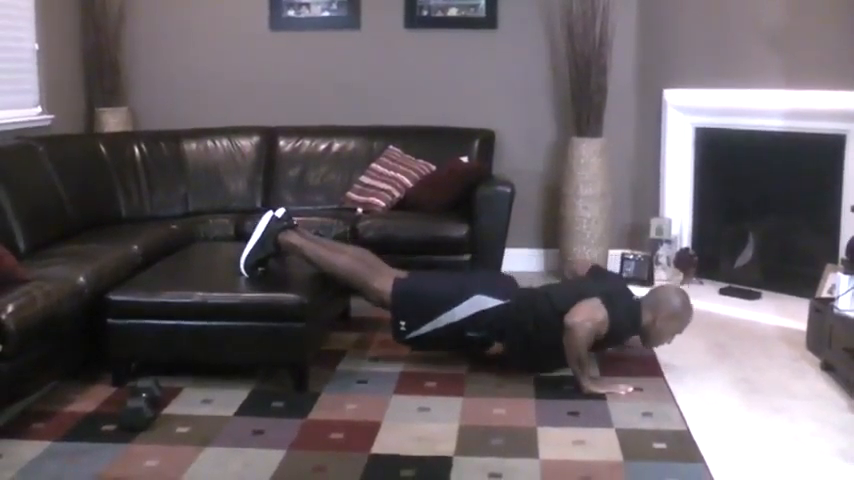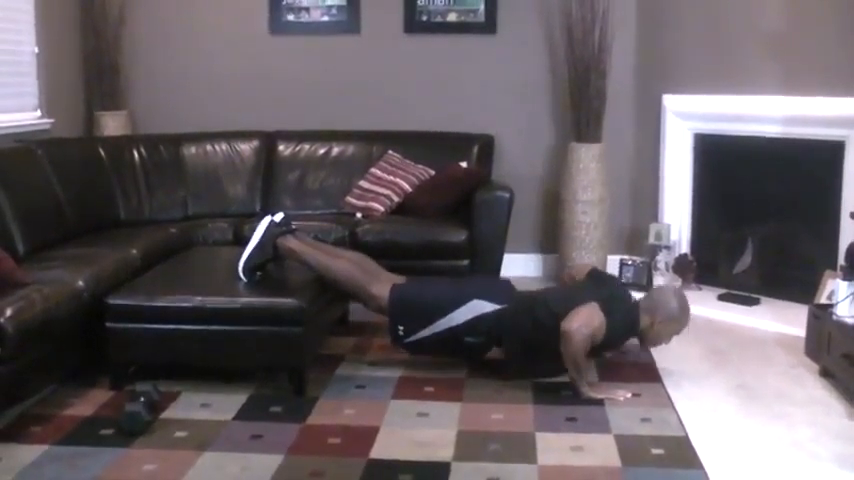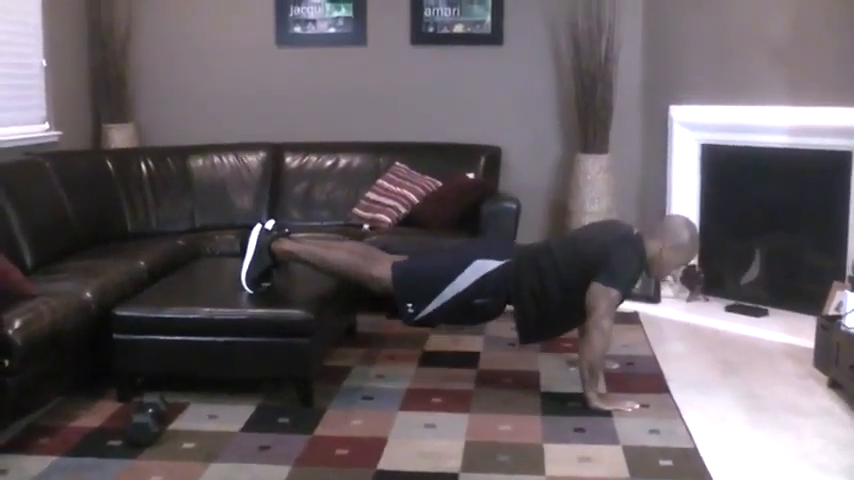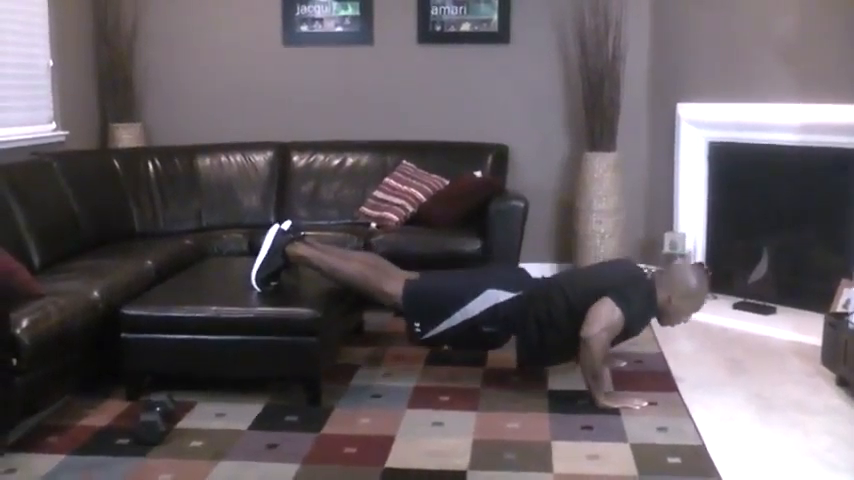
dt=0.4s
person 1, frame 1
left shoulder: (618, 292)
right shoulder: (623, 315)
left elbow: (579, 267)
right elbow: (577, 323)
right wrist: (586, 379)
left hip: (497, 298)
right hip: (489, 314)
left knee: (388, 281)
right knee: (382, 288)
left ankle: (287, 230)
right ankle: (282, 237)
person 1, frame 2
left shoulder: (614, 289)
right shoulder: (620, 315)
left elbow: (576, 272)
right elbow: (572, 329)
right wrist: (585, 384)
left hip: (493, 302)
right hip: (487, 317)
left knee: (384, 284)
right knee: (379, 294)
left ankle: (286, 235)
right ankle: (280, 241)
person 1, frame 3
left shoulder: (622, 238)
right shoulder: (626, 256)
right elbow: (598, 325)
left wrist: (585, 350)
right wrist: (595, 395)
left hip: (498, 265)
right hip: (490, 277)
left knee: (384, 264)
right knee: (380, 274)
left ankle: (279, 238)
right ankle: (275, 245)
person 1, frame 4
left shoulder: (634, 277)
right shoulder: (639, 299)
right elbow: (593, 333)
left wrist: (596, 355)
right wrist: (602, 394)
left hip: (511, 291)
right hip: (503, 307)
left knee: (399, 281)
right knee: (393, 291)
left ankle: (295, 241)
right ankle: (290, 249)
